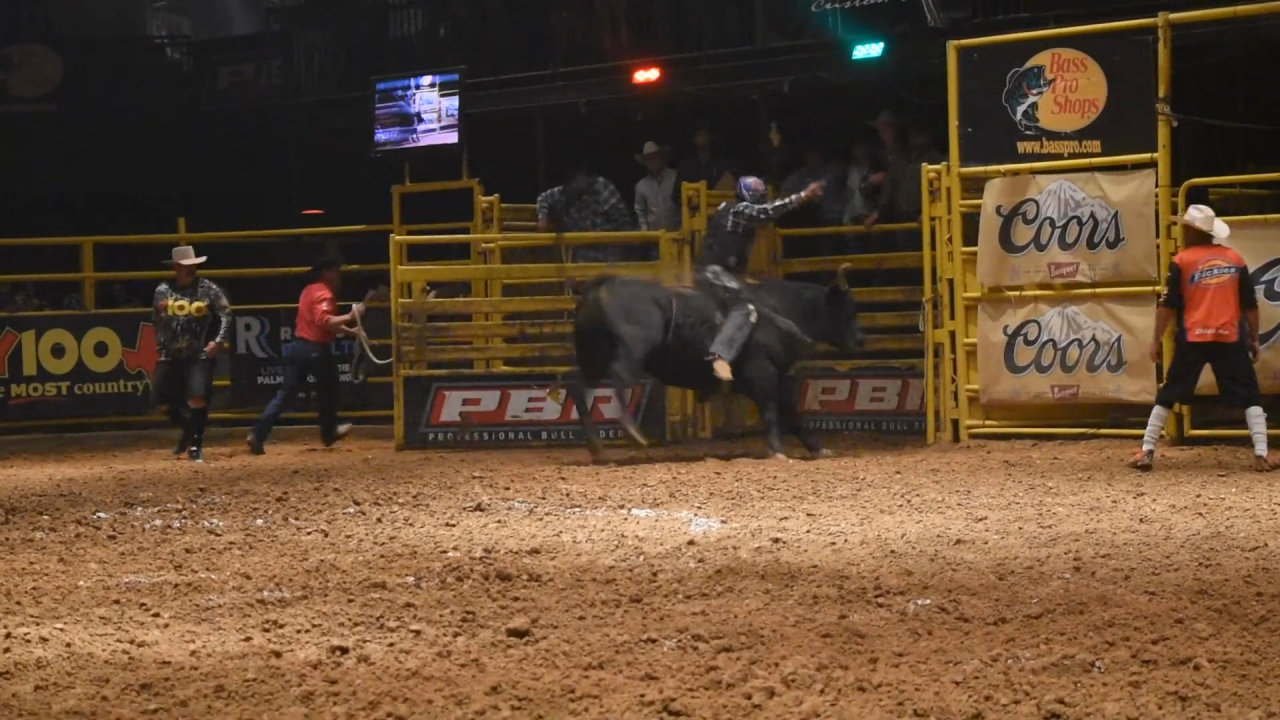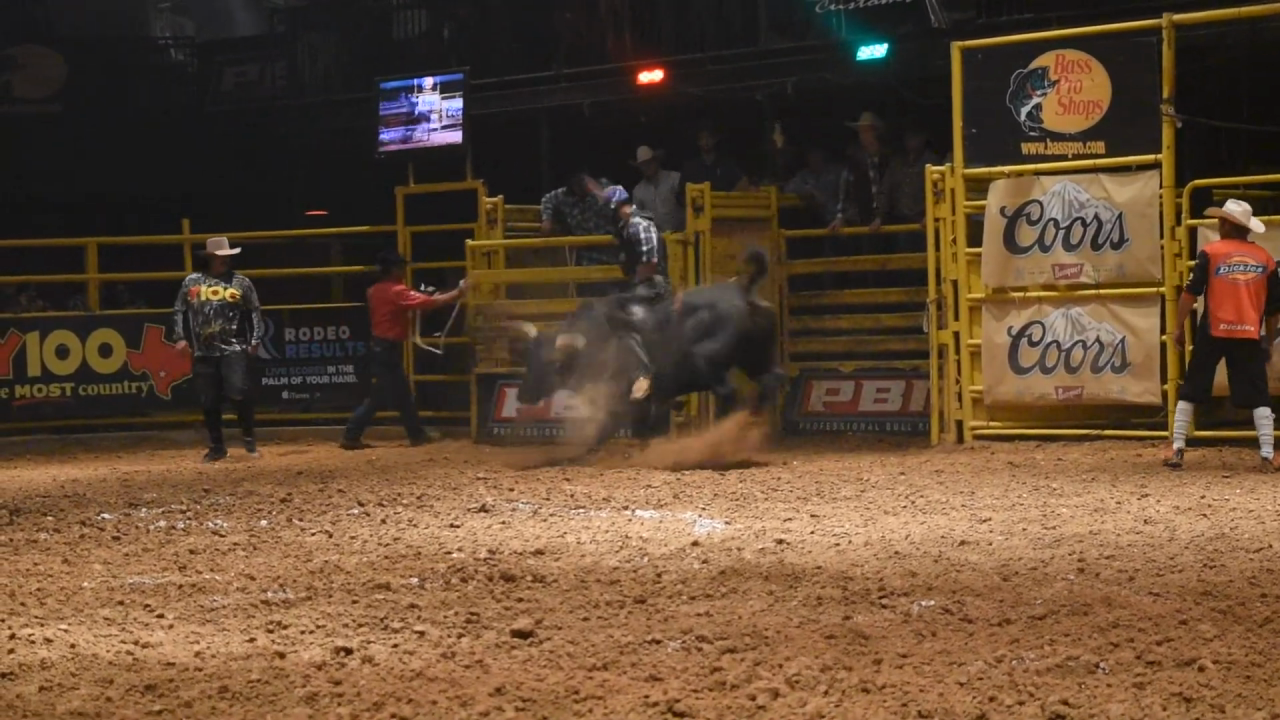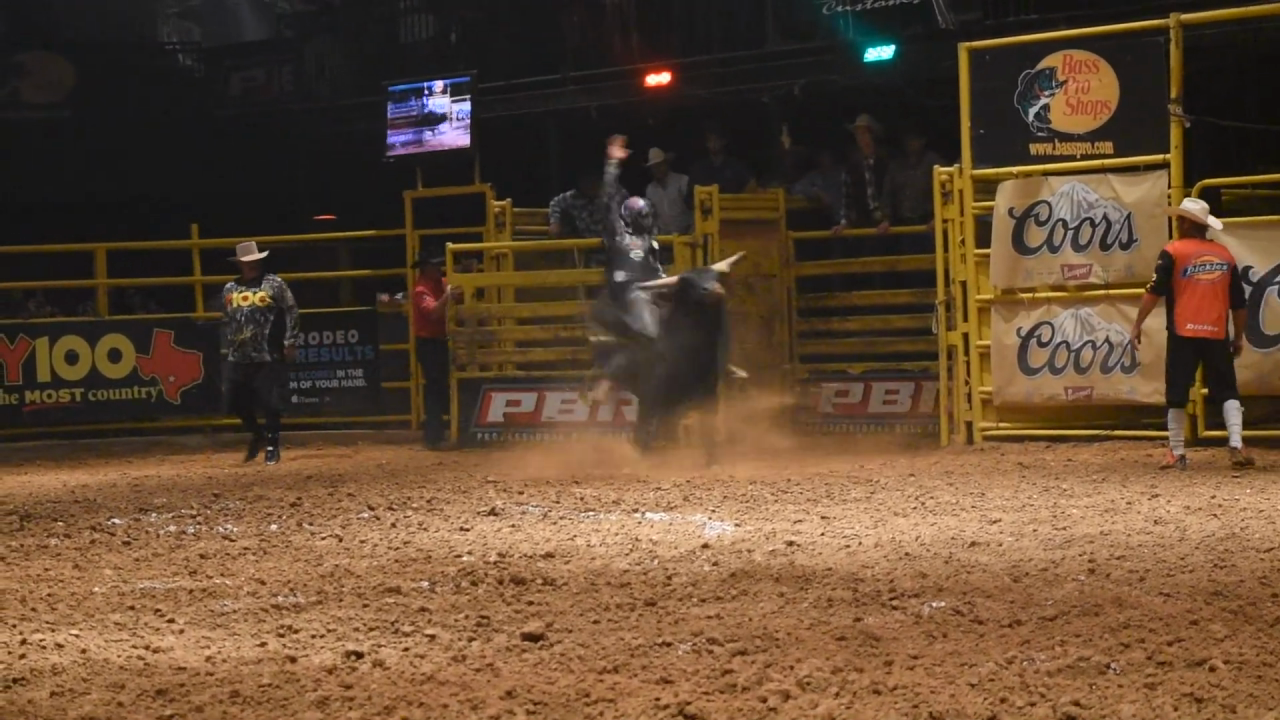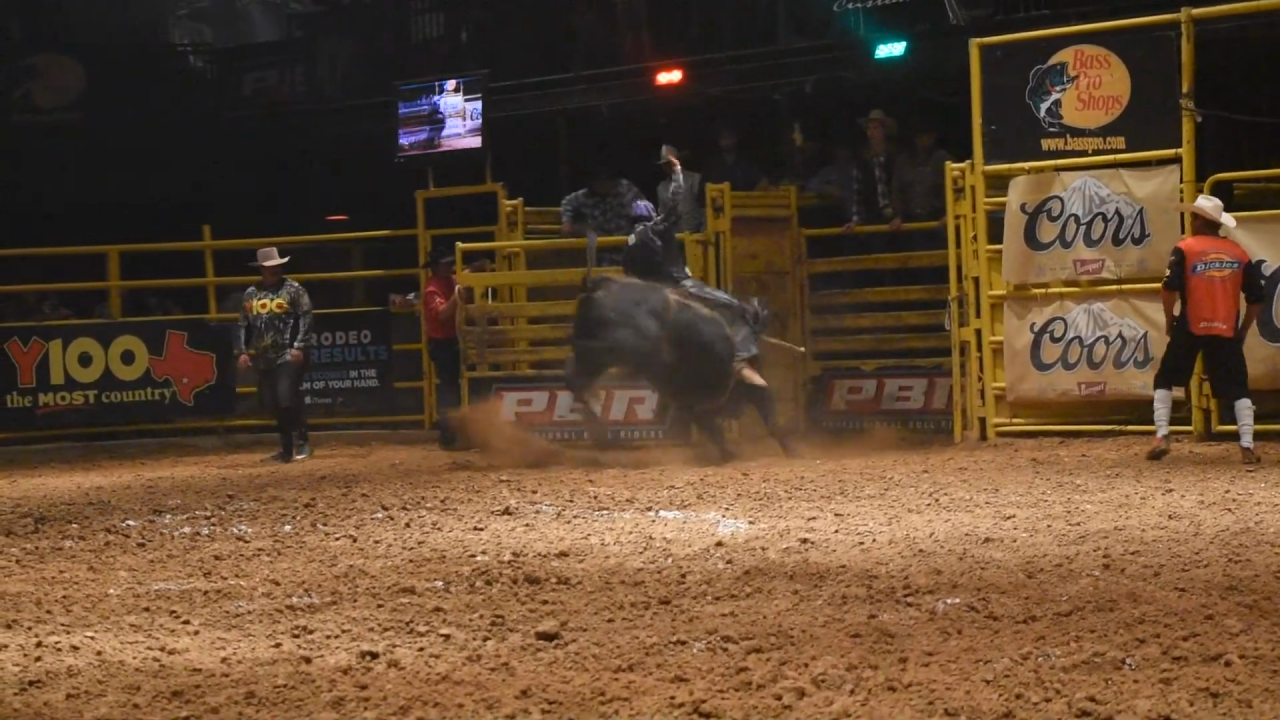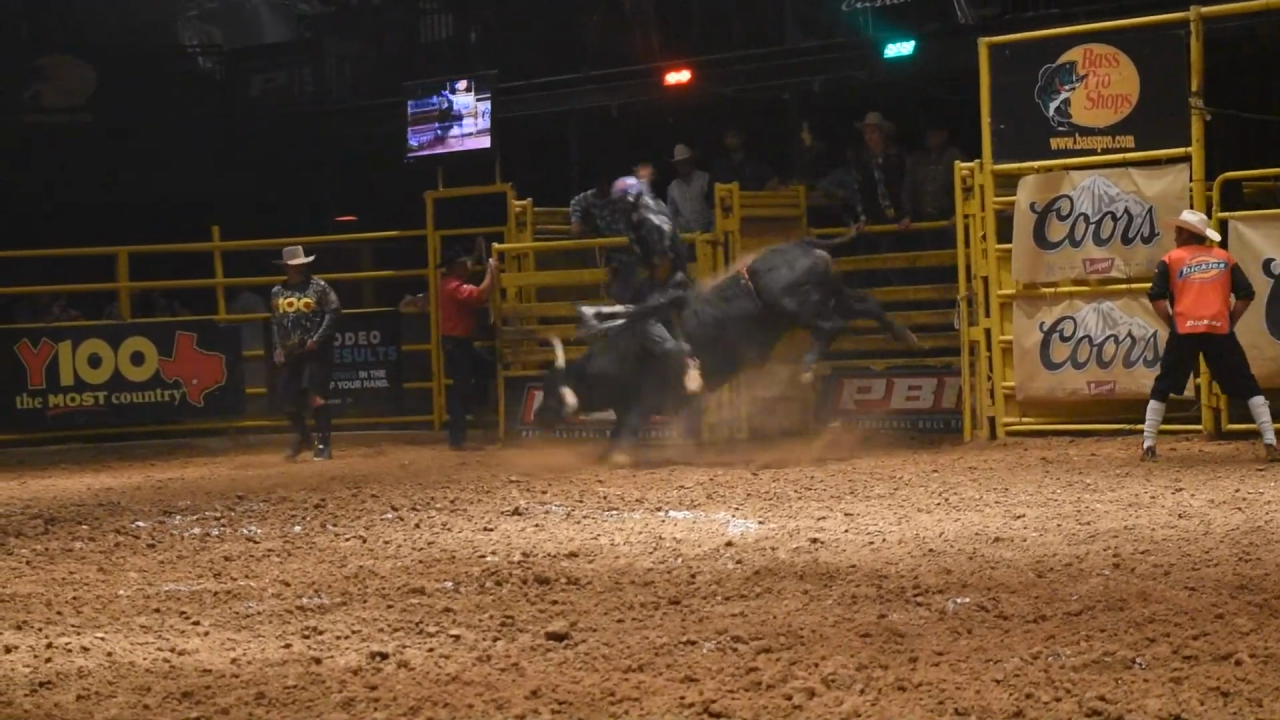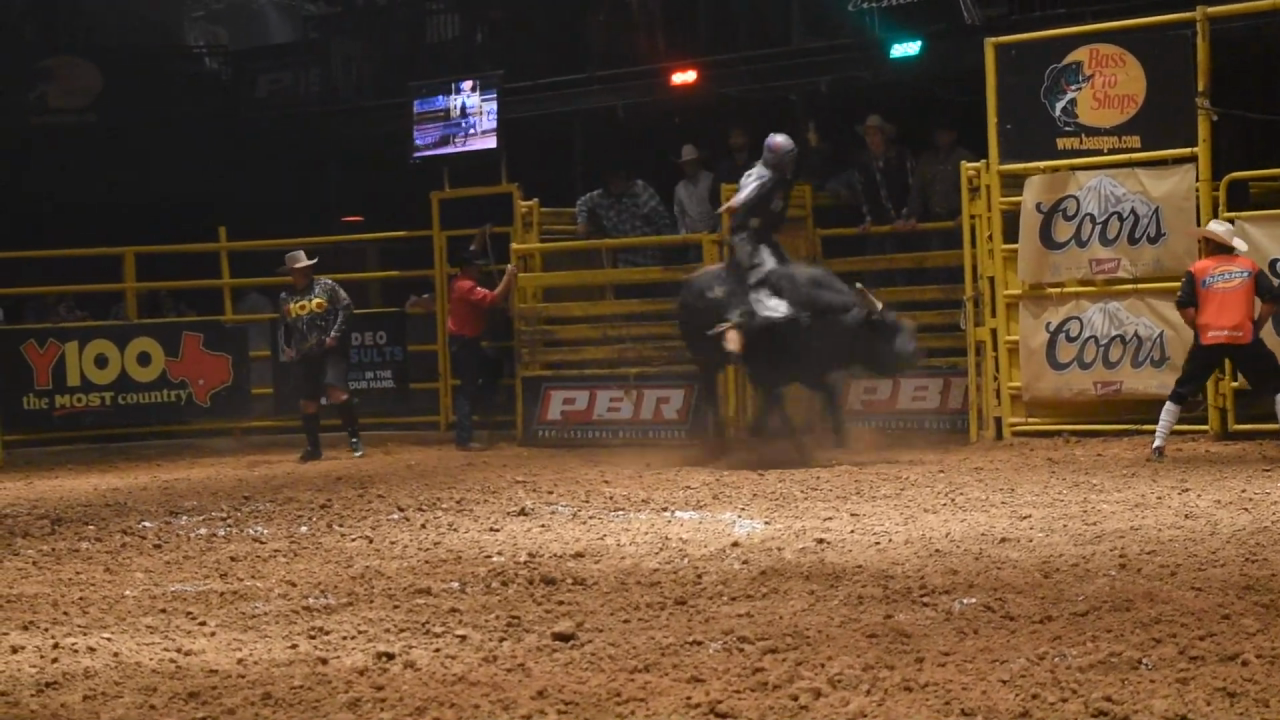
dt=0.5s
person 1, frame 1
left shoulder: (1181, 261)
right shoulder: (1235, 258)
left elbow: (1168, 305)
right elbow: (1250, 304)
left wrist: (1157, 340)
right wrist: (1254, 338)
left hip: (1193, 339)
right hip: (1229, 340)
left knee: (1167, 395)
right knee: (1249, 396)
left ankle: (1146, 451)
right ankle: (1262, 454)
person 1, frame 2
left shoulder: (1211, 252)
left elbow: (1191, 291)
left wrist: (1180, 326)
left hip: (1212, 333)
right hip: (1248, 336)
left knee: (1191, 390)
left ankle: (1178, 449)
person 1, frame 3
left shoulder: (1173, 251)
right shoulder: (1225, 254)
left elbow: (1154, 291)
right elbow: (1238, 301)
left wrist: (1137, 325)
right wrist: (1239, 336)
left hip: (1183, 334)
right hip: (1217, 335)
left knee: (1177, 396)
right knee: (1227, 392)
left ankle: (1176, 454)
right ankle: (1236, 447)
person 1, frame 4
left shoulder: (1185, 248)
right shoulder: (1239, 253)
left elbow: (1171, 287)
right elbow: (1256, 296)
left wrist: (1169, 319)
right wrist: (1243, 329)
left hip: (1191, 328)
right hip: (1226, 331)
left knee: (1164, 379)
right knee: (1238, 389)
left ankle: (1161, 436)
right ankle: (1247, 448)
person 1, frame 5
left shoulder: (1170, 259)
right shoulder: (1224, 257)
left elbow: (1156, 296)
right elbow: (1246, 294)
left wrist: (1172, 323)
right wrist: (1230, 322)
left hip: (1184, 331)
right hip: (1220, 330)
left knee: (1162, 388)
right knee: (1247, 386)
left ankle: (1148, 446)
person 1, frame 6
left shoulder: (1198, 269)
right shoulder: (1250, 266)
left elbow: (1183, 305)
left wrist: (1201, 330)
right wrist: (1256, 325)
left hip: (1208, 340)
right hip: (1244, 338)
left knee: (1182, 391)
left ankle: (1158, 445)
person 2, frame 1
left shoulder: (728, 211)
right shoulder: (741, 210)
right elbow: (767, 211)
right wrist: (802, 196)
left hip: (718, 272)
right hip: (714, 272)
right knee: (745, 310)
right ankle: (720, 357)
person 2, frame 2
left shoulder: (638, 226)
right shoulder: (629, 223)
left elbow: (650, 262)
left wrist: (634, 284)
left hip: (650, 284)
right hip: (644, 284)
left knee: (627, 318)
left ankle: (643, 376)
person 2, frame 3
left shoulder: (650, 243)
right shoulder: (617, 234)
left elbow: (658, 273)
right elbow: (609, 198)
right wrist: (613, 162)
left hip: (650, 292)
right hip: (627, 293)
right knee: (646, 334)
right ankle: (607, 379)
person 2, frame 4
left shoulder: (629, 254)
right shoulder: (654, 230)
left elbow: (639, 276)
right elbow: (674, 203)
right wrist: (676, 170)
right hip: (683, 288)
right knee: (745, 313)
right ankle: (743, 362)
person 2, frame 5
left shoulder: (652, 220)
right shoulder: (645, 206)
left elbow: (664, 255)
left wrist: (659, 279)
right wrist: (641, 181)
left hip: (671, 280)
right hip: (661, 277)
left knee: (646, 322)
left ankle: (688, 362)
person 2, frame 6
left shoulder: (783, 175)
right shoulder: (759, 174)
right elbow: (750, 187)
right wrist: (737, 202)
left hip: (763, 238)
right hip: (747, 238)
right knee: (763, 276)
right ankle: (735, 325)
person 3, frame 1
left shoulder: (209, 289)
right shoulder: (162, 291)
left elbow: (225, 315)
right elbow: (157, 321)
left wrist: (219, 341)
right wrist: (159, 345)
left hip: (200, 356)
right hip: (170, 356)
left knee: (197, 400)
right knee: (163, 399)
left ankle: (195, 447)
right ankle: (187, 431)
person 3, frame 2
left shoulder: (241, 282)
right shoulder: (192, 281)
left elbow: (255, 312)
right elbow: (179, 310)
left wrist: (255, 340)
right wrist: (180, 336)
left hip: (233, 348)
right hip: (203, 351)
left knee: (238, 393)
right knee: (208, 402)
left ankle: (249, 438)
right ankle: (217, 446)
person 3, frame 3
left shoulder: (274, 284)
right shoulder: (229, 289)
left elbow: (291, 312)
right elbow: (226, 322)
left wrist: (290, 342)
right wrist: (228, 350)
left hip: (267, 355)
right hip: (238, 356)
left knee: (270, 403)
right knee: (234, 400)
left ankle: (272, 448)
right ankle: (258, 436)
person 3, frame 4
left shoulder: (293, 289)
right shoulder: (251, 294)
left elbow: (306, 317)
right elbow: (243, 325)
left wrist: (299, 346)
right wrist: (242, 351)
left hip: (289, 356)
right hip: (264, 359)
left knee: (287, 397)
right knee: (274, 405)
left ankle: (302, 442)
right ankle: (287, 449)
person 3, frame 5
left shoulder: (319, 287)
right shoulder: (277, 292)
left elbow: (334, 312)
right elbow: (275, 322)
left wrist: (317, 339)
right wrist: (277, 346)
left hip: (315, 351)
right hip: (289, 354)
left knee: (315, 395)
right knee: (289, 399)
left ankle: (323, 444)
right ankle: (303, 437)
person 3, frame 6
left shoulder: (327, 286)
right shoulder: (285, 297)
left elbow: (346, 308)
right elbow: (285, 325)
left wrist: (335, 334)
right wrist: (285, 346)
left hip: (332, 350)
right hip: (305, 356)
left knee: (337, 391)
right knee: (307, 401)
left ankle: (355, 439)
right ankle: (313, 447)
person 4, frame 1
left shoulder: (309, 290)
right shoulder: (324, 293)
right elbow: (324, 320)
left wrist: (344, 330)
right wrist: (350, 316)
left hip: (297, 346)
right hip: (316, 350)
left knee: (285, 396)
right knee: (329, 392)
left ankle: (257, 436)
right ankle: (329, 434)
person 4, frame 2
left shoulder: (376, 290)
right shoulder: (398, 291)
right elbow: (429, 302)
right wrist: (457, 293)
left hip: (381, 346)
right hip: (388, 348)
left knee: (401, 393)
right knee: (380, 396)
left ankle: (417, 434)
right ankle: (351, 436)
person 4, frame 3
left shoulder: (436, 284)
right shoulder: (421, 290)
left elbow: (447, 282)
right elbow: (432, 311)
right wrist: (447, 299)
left hip: (438, 343)
right hip: (429, 345)
left knee: (439, 390)
right knee: (436, 391)
left ankle: (434, 437)
right ankle: (433, 439)
person 4, frame 4
left shoulder: (447, 281)
right shoulder: (432, 291)
right elbow: (442, 312)
left wrist: (477, 268)
right wrist: (455, 298)
left hip: (451, 344)
right hip: (441, 348)
right knee: (449, 391)
right ankle: (448, 439)
person 4, frame 5
left shoulder: (453, 280)
right shoulder: (455, 286)
left elbow: (471, 265)
right elbow: (481, 295)
left wrist: (478, 252)
right wrist: (491, 271)
left hip: (461, 341)
right hip: (456, 343)
left knee: (485, 368)
right knee: (461, 386)
right ankle: (457, 439)
person 4, frame 6
left shoulder: (462, 281)
right shoulder: (467, 286)
left elbow: (471, 254)
right elbow: (493, 299)
left wrist: (481, 237)
right wrist: (508, 277)
left hip: (465, 341)
right hip: (463, 343)
left knee: (493, 366)
right knee: (468, 387)
left ankle: (472, 408)
right ankle: (463, 439)
